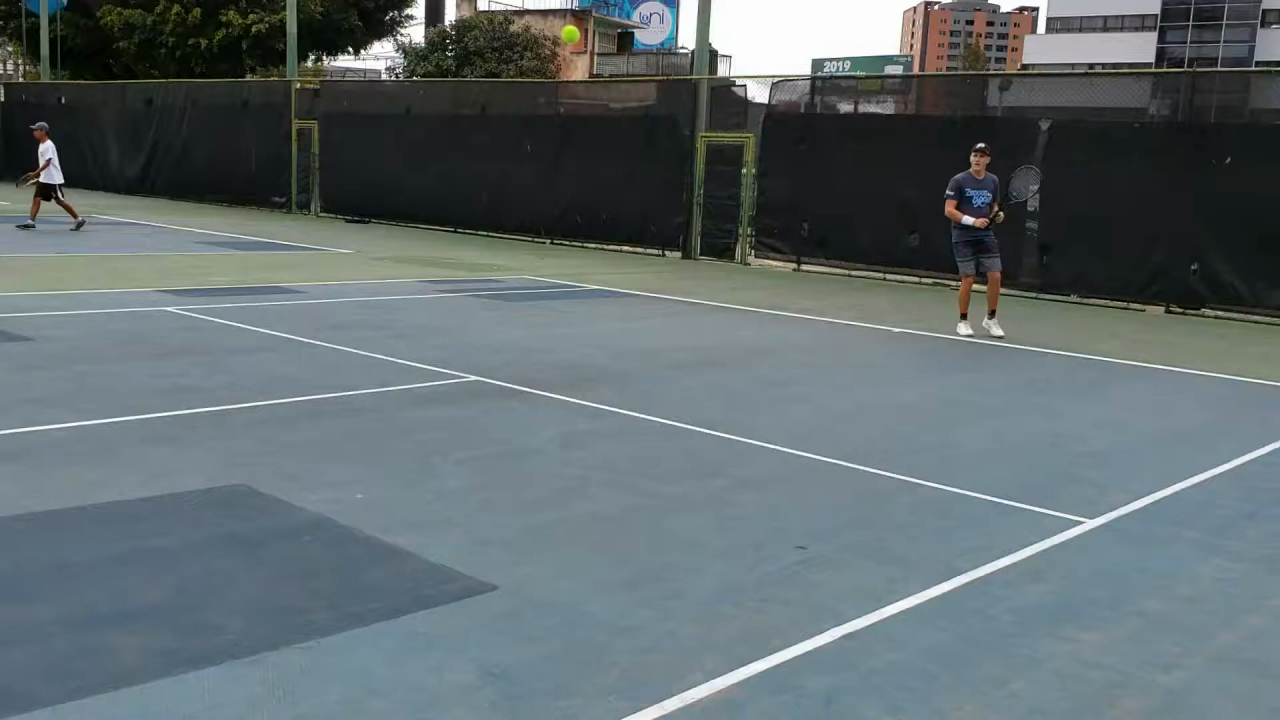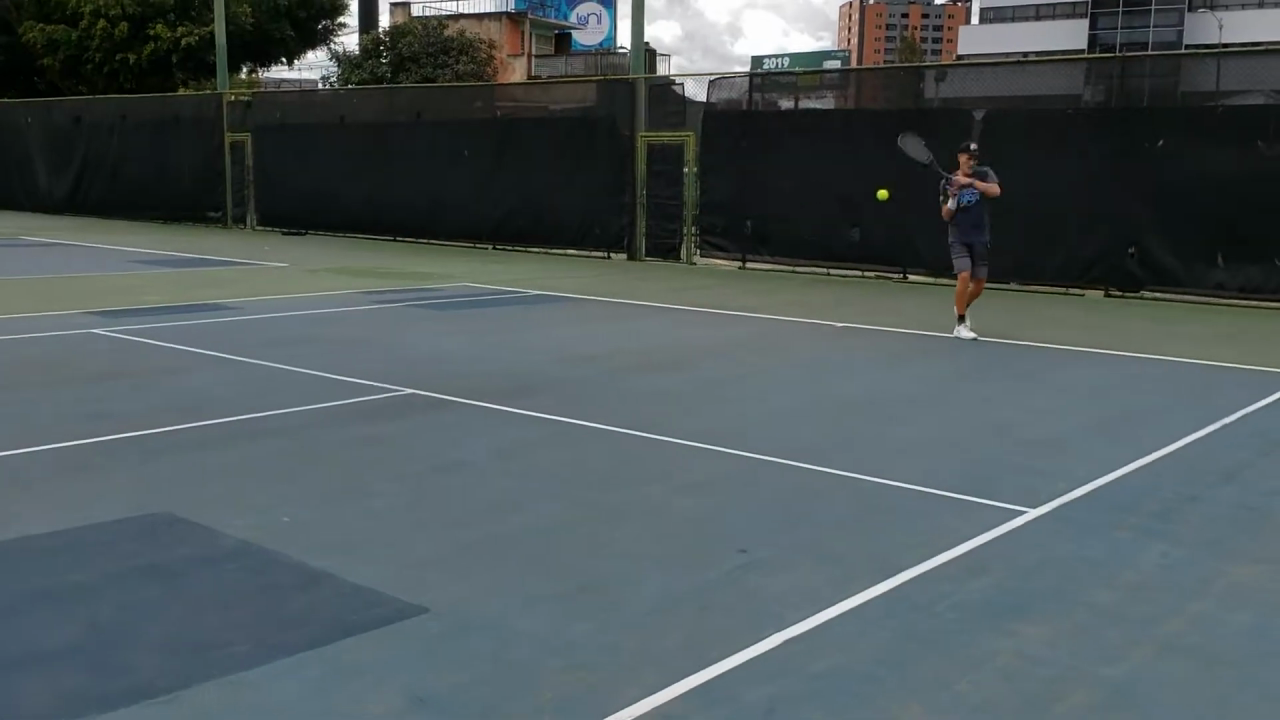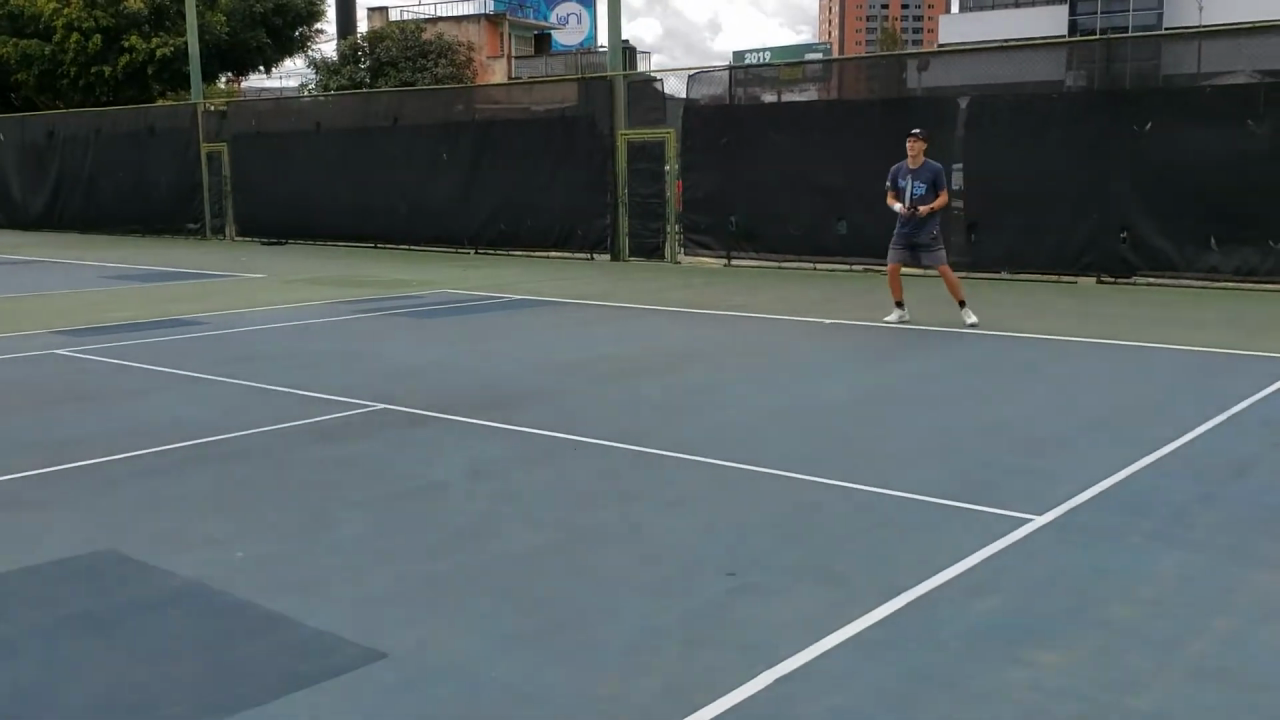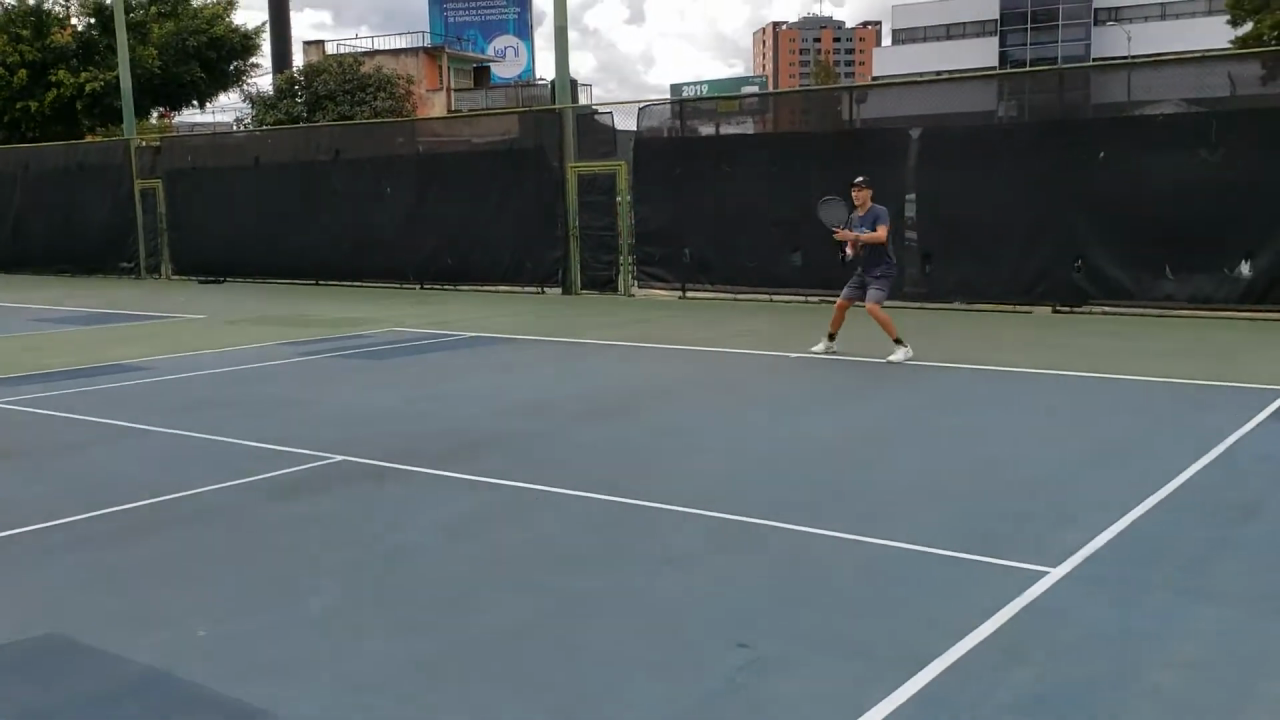
dt=1s
person 1, frame 1
left shoulder: (993, 181)
right shoulder: (958, 181)
right elbow: (948, 210)
left wrist: (997, 215)
right wrist: (972, 221)
left hip: (986, 236)
right hip: (963, 238)
left knee: (995, 277)
right knee: (968, 280)
left ankle: (990, 319)
right ankle: (963, 321)
person 1, frame 2
left shoulder: (985, 173)
right shoulder: (948, 182)
left elbow: (996, 191)
right elbow: (946, 216)
left wrist: (972, 182)
right wrist: (952, 199)
left hip: (980, 238)
right hip: (958, 238)
left knee: (979, 282)
right knee: (964, 277)
left ankle: (961, 308)
right ankle: (961, 325)
person 1, frame 3
left shoulder: (935, 169)
right shoulder: (896, 170)
left elbow: (944, 197)
right elbow: (890, 199)
left wrist: (929, 208)
right wrist: (899, 207)
left hip: (929, 229)
right hip: (904, 230)
left knee: (944, 271)
right knee: (892, 270)
left ankle: (965, 309)
right ankle: (900, 310)
person 1, frame 4
left shoulder: (880, 212)
right shoulder: (853, 218)
left elbow: (882, 236)
left wrist: (852, 236)
right wrist: (848, 253)
left hip: (883, 271)
right hip: (863, 271)
left knee: (872, 308)
right knee: (841, 304)
left ankle: (902, 348)
right ankle: (829, 342)
